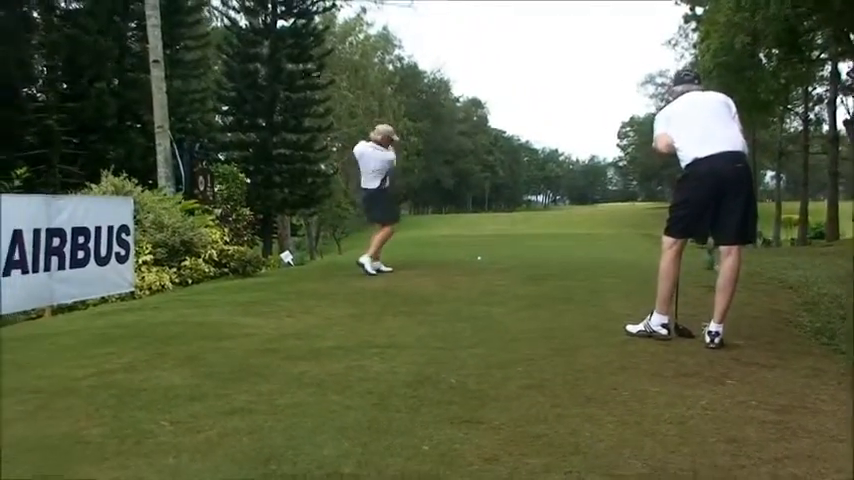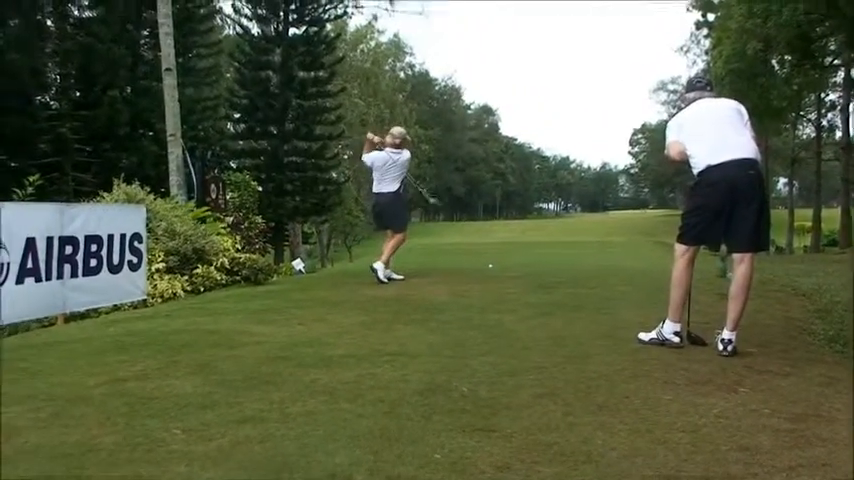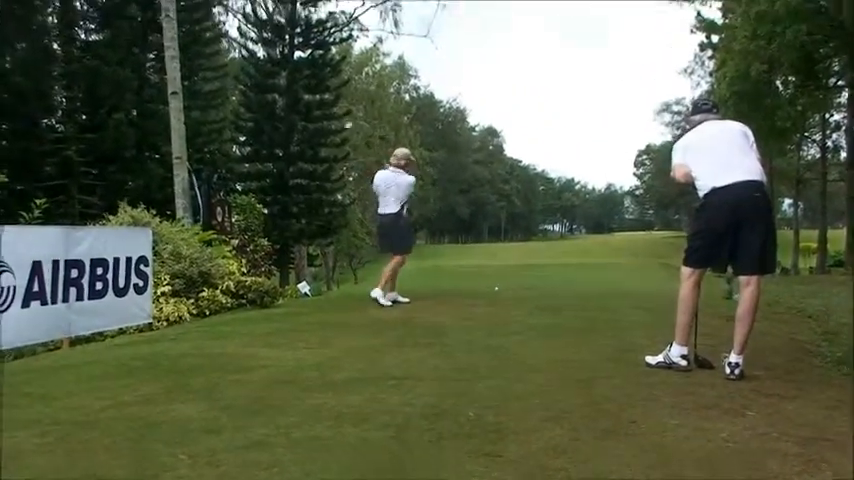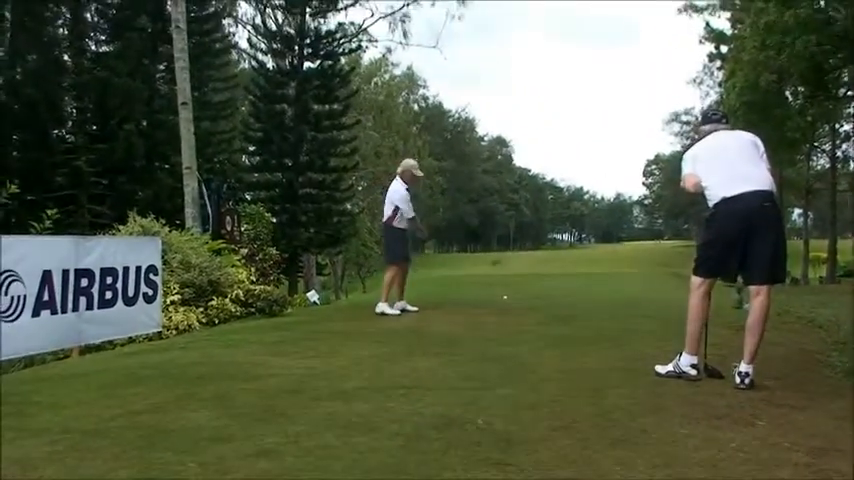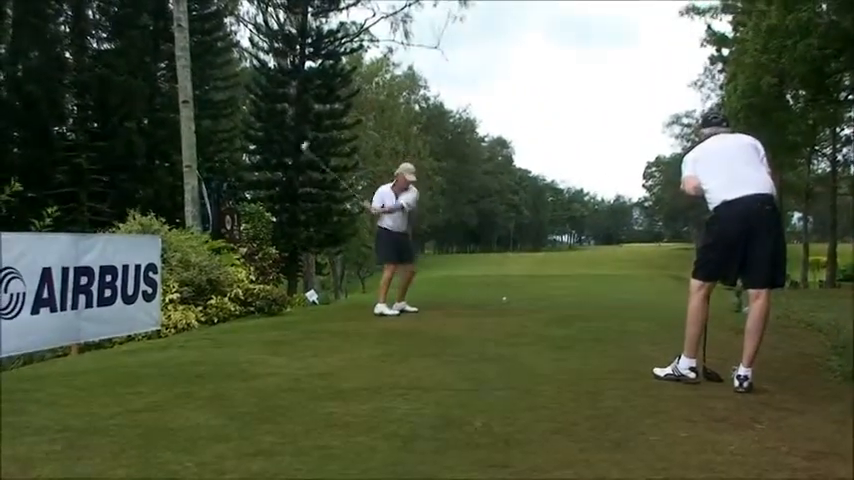
dt=0.3s
person 1, frame 1
left shoulder: (667, 111)
right shoulder: (722, 99)
left elbow: (664, 146)
right elbow: (741, 136)
left hip: (700, 169)
right hip: (736, 165)
left knee: (672, 242)
right knee: (731, 249)
left ankle: (659, 321)
right ankle: (715, 329)
person 1, frame 2
left shoulder: (679, 119)
right shoulder: (734, 106)
left elbow: (676, 153)
right elbow: (753, 143)
left hip: (713, 176)
right hip: (749, 173)
left knee: (684, 250)
right knee: (744, 257)
left ankle: (671, 330)
right ankle: (728, 337)
person 1, frame 3
left shoulder: (684, 141)
right shoulder: (739, 127)
left elbow: (681, 175)
right elbow: (759, 164)
left hip: (717, 199)
right hip: (755, 194)
left knee: (690, 273)
right knee: (750, 279)
left ankle: (679, 353)
right ankle: (735, 361)
person 1, frame 4
left shoulder: (694, 151)
right shoulder: (749, 138)
left elbow: (692, 185)
right elbow: (768, 174)
left hip: (727, 208)
right hip: (764, 204)
left knee: (700, 282)
right knee: (760, 289)
left ankle: (688, 361)
right ankle: (745, 370)
person 1, frame 5
left shoulder: (694, 154)
right shoulder: (750, 141)
left elbow: (692, 188)
right elbow: (769, 178)
left hip: (728, 212)
right hip: (764, 207)
left knee: (700, 286)
right knee: (760, 292)
left ankle: (687, 365)
right ankle: (744, 374)
person 2, frame 1
left shoulder: (361, 147)
right shoulder: (388, 156)
left wrist: (375, 138)
left hip: (369, 193)
right hip: (379, 194)
left knee: (383, 227)
right knee: (388, 228)
left ankle: (375, 262)
right ankle: (367, 257)
person 2, frame 2
left shoulder: (376, 156)
right shoulder: (406, 156)
left elbow: (365, 158)
left wrist: (369, 141)
right wrist: (380, 141)
left hip: (378, 199)
right hip: (394, 199)
left knee: (390, 234)
right knee: (400, 235)
left ankle: (386, 270)
right ankle: (380, 264)
person 2, frame 3
left shoulder: (380, 175)
right shoulder: (409, 181)
left hip: (383, 219)
right hip: (397, 221)
left knee: (395, 257)
right knee: (399, 258)
left ankle: (391, 293)
right ankle: (378, 290)
person 2, frame 4
left shoulder: (400, 186)
right shoulder: (399, 191)
left elbow: (407, 212)
right elbow: (410, 216)
left wrist: (416, 227)
right wrist: (422, 229)
left hip: (401, 232)
right hip: (393, 231)
left knee: (403, 267)
right knee: (394, 267)
left ankle: (400, 302)
right ankle: (382, 304)
person 2, frame 5
left shoulder: (413, 192)
right shoulder: (383, 190)
left elbow: (400, 207)
right elbow: (375, 212)
left wrist: (382, 209)
right wrist: (376, 210)
left hip: (404, 235)
right hip: (385, 234)
left knee: (410, 270)
right knee: (390, 268)
left ankle: (400, 303)
right ankle: (380, 305)
